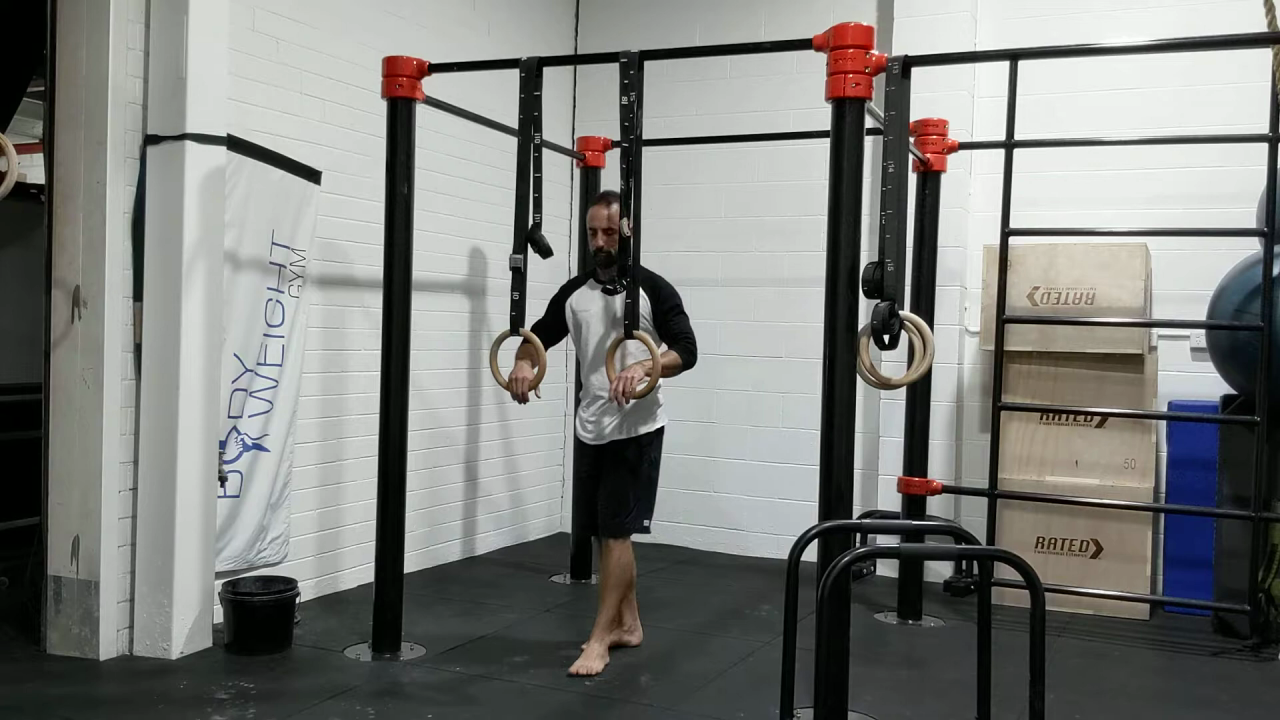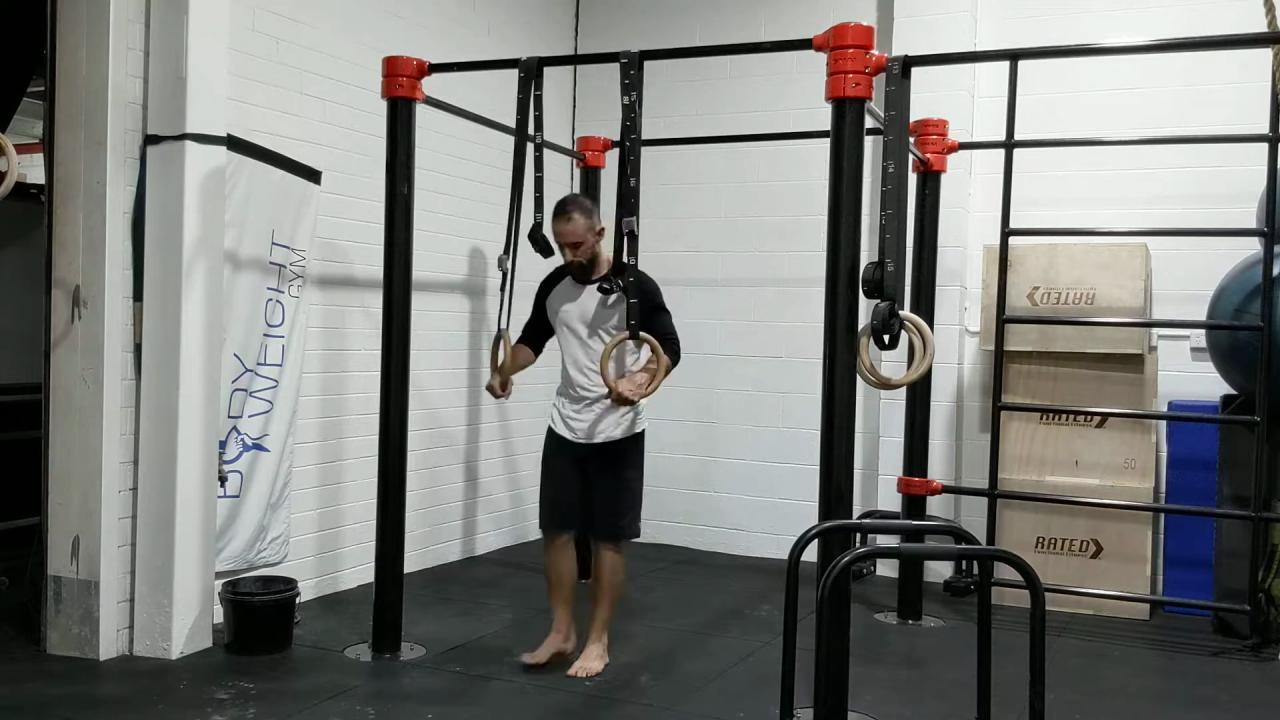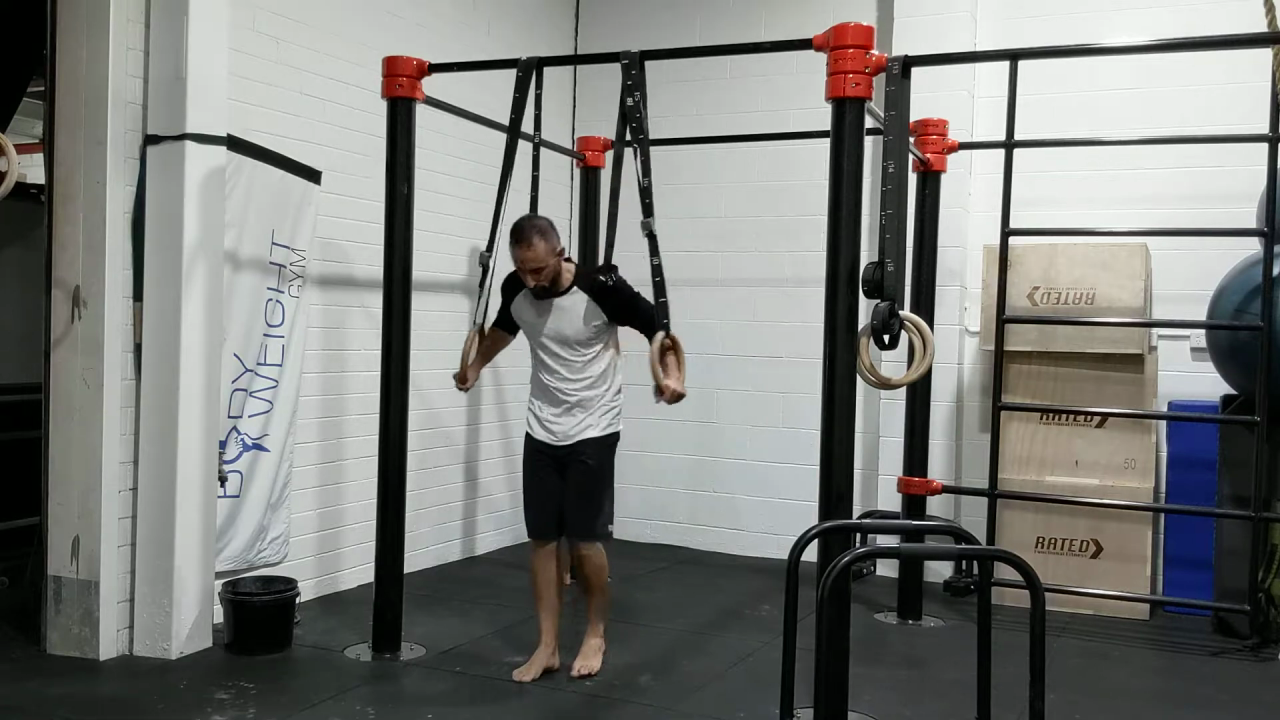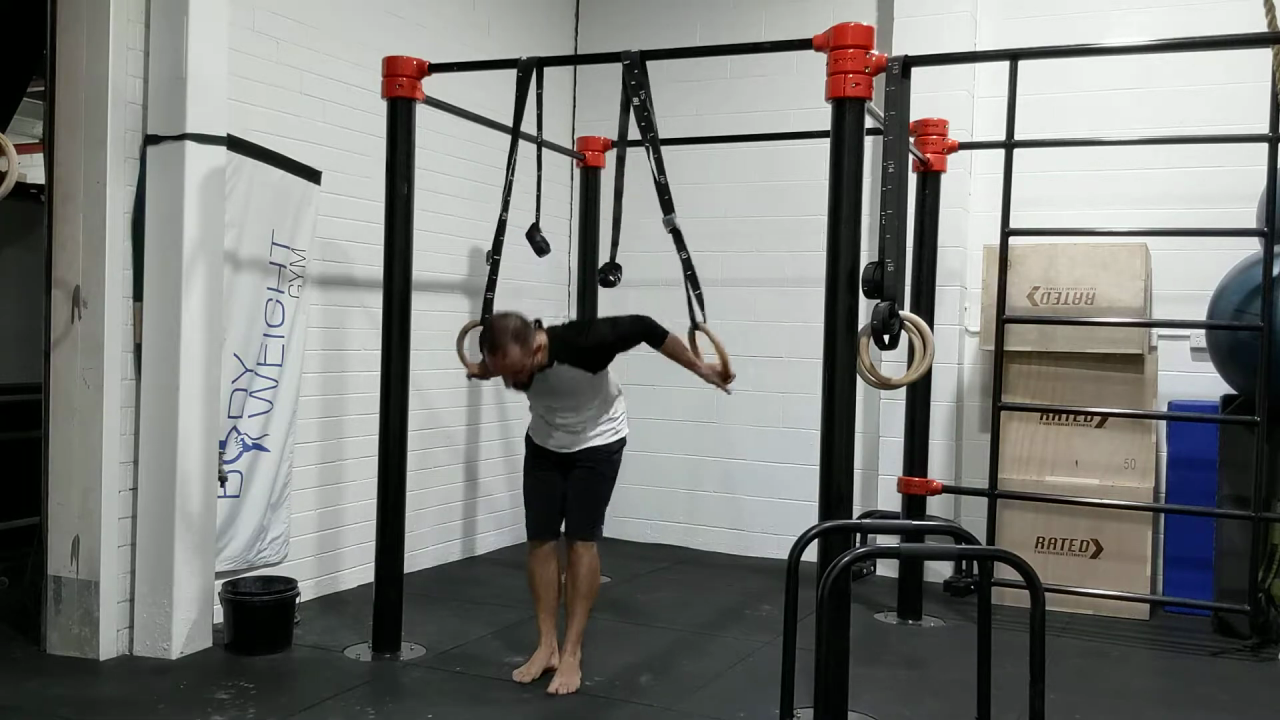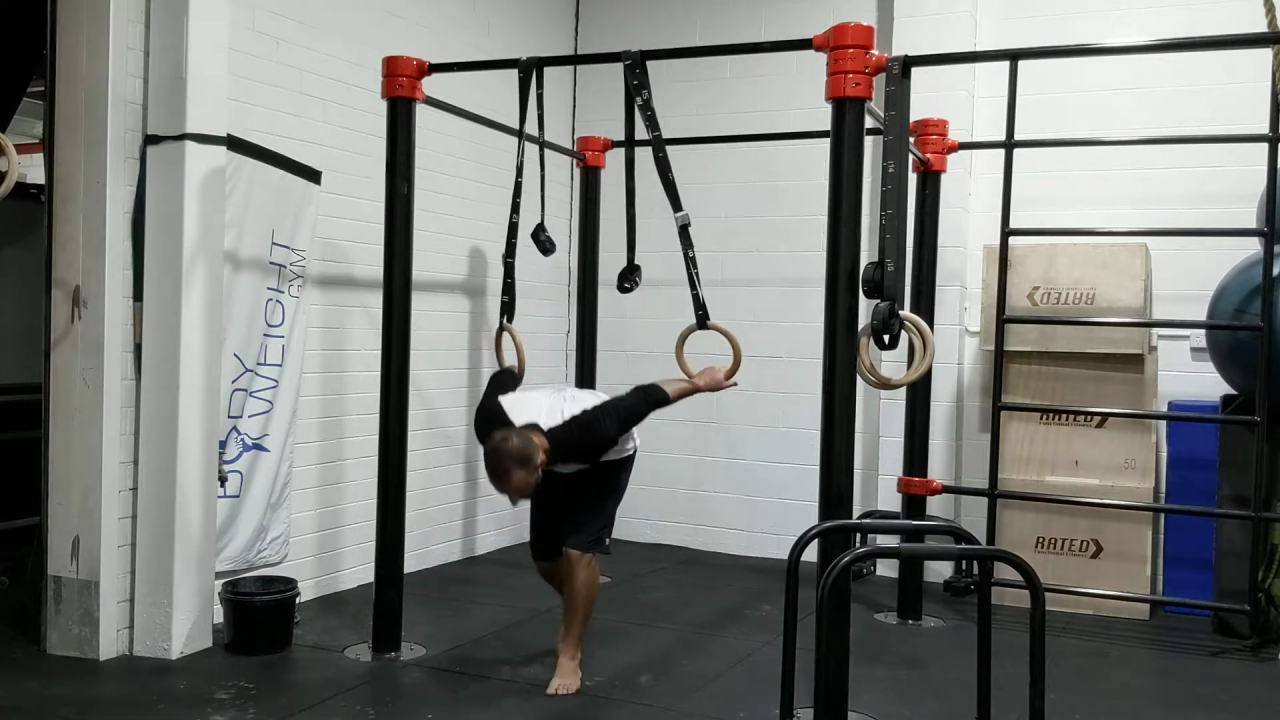
dt=0.4s
person 1, frame 1
left shoulder: (653, 290)
right shoulder: (574, 292)
left elbow: (686, 350)
right elbow: (539, 335)
left wrist: (643, 366)
right wrist: (523, 361)
left hip: (636, 430)
right hip: (590, 430)
left knee: (616, 532)
right knee: (605, 531)
left ankle: (599, 640)
right ankle: (627, 624)
person 1, frame 2
left shoulder: (634, 287)
right shoulder: (553, 286)
left elbow: (667, 346)
right elbow: (533, 339)
left wrist: (641, 379)
right wrist: (505, 371)
left hip: (616, 432)
right hip: (564, 429)
left knee: (608, 539)
right knee: (556, 532)
left ankle: (598, 641)
right ankle: (561, 630)
person 1, frame 3
left shoulder: (602, 289)
right shoulder: (515, 290)
left elbow: (653, 325)
left wrist: (670, 376)
right wrist: (476, 365)
left hip: (594, 432)
right hip: (541, 433)
left knee: (585, 538)
right knee: (542, 538)
left ankle: (594, 636)
right ankle: (547, 646)
person 1, frame 4
left shoulder: (583, 343)
right shoulder: (502, 348)
left elbow: (647, 330)
left wrist: (702, 369)
right wrist: (488, 369)
left hip: (596, 441)
right hip: (544, 443)
left knee: (581, 539)
right knee: (539, 539)
left ankle: (571, 655)
right ankle: (546, 648)
person 1, frame 5
left shoulder: (591, 436)
right shoulder: (490, 425)
left elbow: (643, 398)
right elbow: (506, 377)
left wrist: (699, 383)
right wrist: (510, 373)
left hip: (608, 454)
right hip: (560, 460)
left knee: (578, 551)
right knee: (544, 555)
left ankle: (569, 657)
right ankle: (576, 612)
